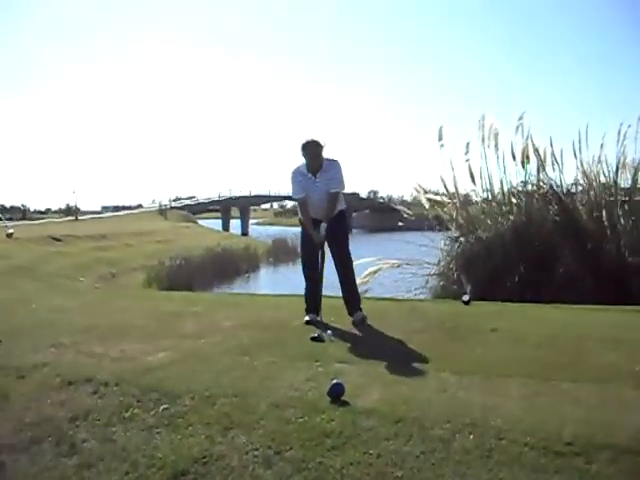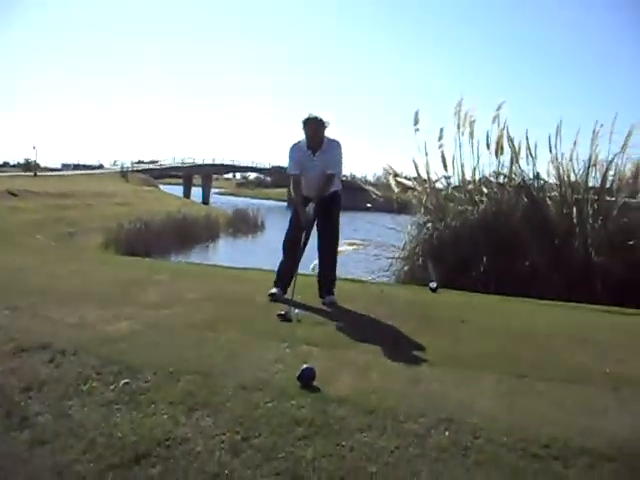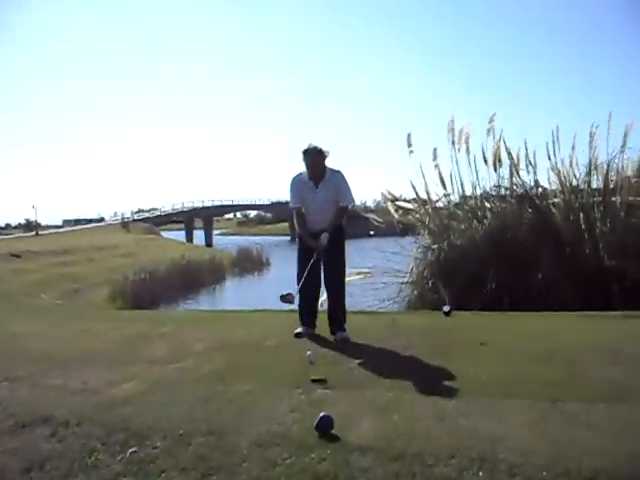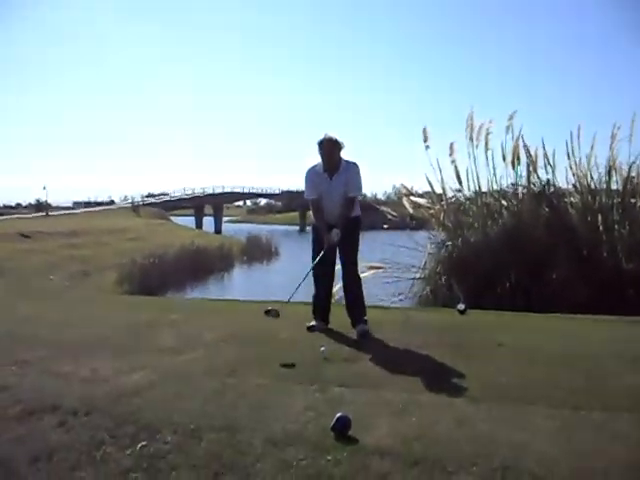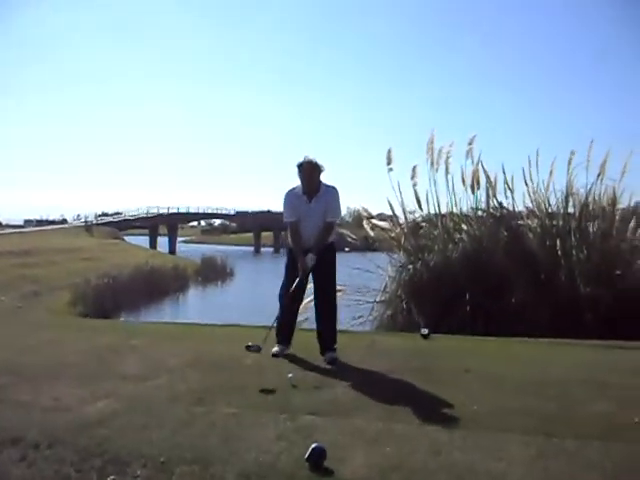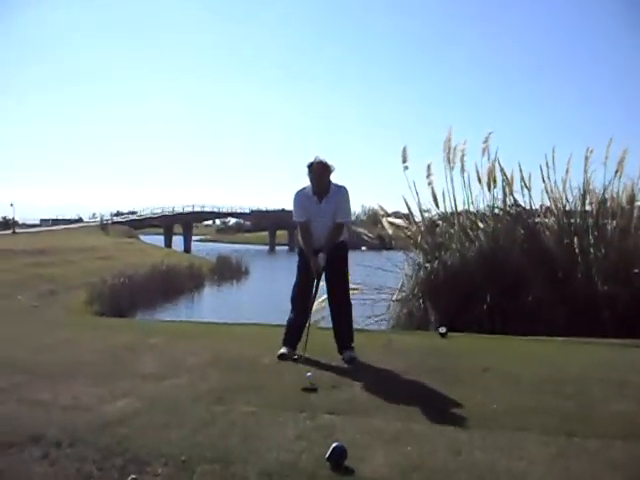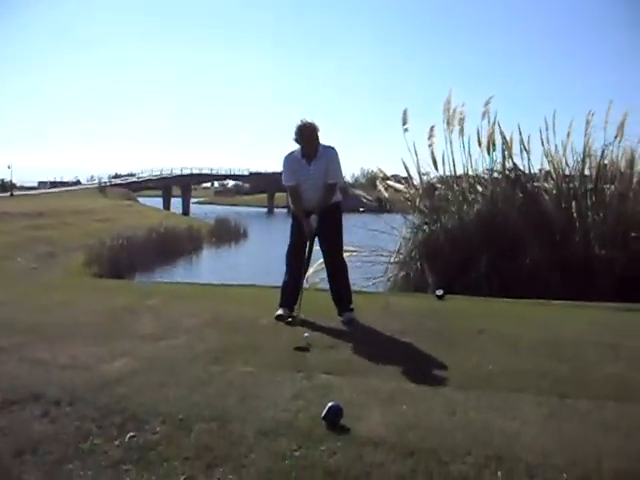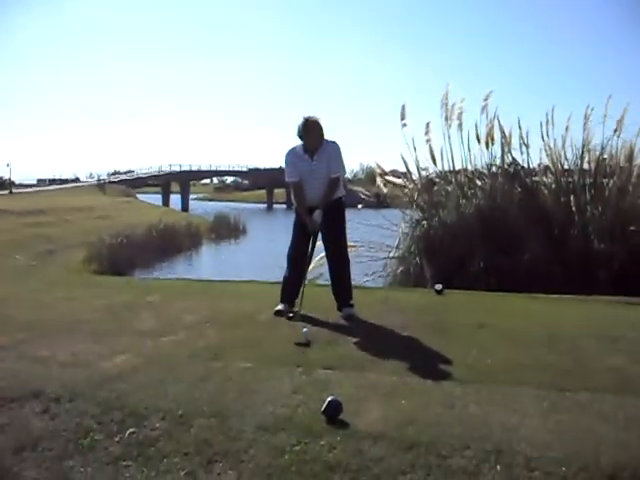
dt=0.4s
person 1, frame 1
left shoulder: (334, 166)
right shoulder: (297, 174)
left elbow: (334, 197)
right elbow: (302, 205)
left wrist: (324, 225)
right wrist: (313, 232)
left hip: (336, 218)
right hip: (310, 220)
left knee: (344, 263)
right knee: (309, 267)
left ankle: (355, 309)
right ankle: (312, 311)
person 1, frame 2
left shoulder: (334, 147)
right shoulder: (296, 149)
left elbow: (329, 178)
right elbow: (295, 180)
left wrist: (313, 205)
right wrist: (302, 209)
left hip: (329, 198)
right hip: (303, 198)
left knee: (328, 245)
right knee: (292, 241)
left ankle: (327, 291)
right ankle: (280, 285)
person 1, frame 3
left shoulder: (337, 178)
right shoulder: (297, 182)
left elbow: (344, 208)
right elbow: (297, 213)
left wrist: (327, 233)
right wrist: (310, 240)
left hip: (333, 232)
right hip: (307, 233)
left knee: (335, 280)
right knee: (306, 279)
left ankle: (338, 327)
right ankle: (307, 323)
person 1, frame 4
left shoulder: (352, 169)
right shoulder: (312, 173)
left elbow: (351, 201)
right elbow: (315, 206)
left wrist: (338, 230)
right wrist: (326, 234)
left hip: (349, 223)
right hip: (322, 225)
left knee: (350, 270)
right knee: (321, 272)
left ankle: (359, 321)
right ankle: (321, 318)
person 1, frame 5
left shoulder: (331, 193)
right shoulder: (291, 196)
left elbow: (329, 227)
right elbow: (292, 229)
left wrist: (313, 255)
right wrist: (301, 258)
left hip: (324, 249)
right hip: (297, 249)
left knee: (325, 299)
right knee: (288, 294)
left ankle: (329, 348)
right ankle: (282, 342)
person 1, frame 6
left shoulder: (341, 193)
right shoulder: (300, 196)
left elbow: (340, 227)
right elbow: (303, 229)
left wrist: (323, 255)
right wrist: (312, 258)
left hip: (335, 248)
right hip: (308, 249)
left knee: (339, 298)
right knee: (300, 296)
left ankle: (346, 347)
right ankle: (290, 344)
person 1, frame 7
left shoulder: (330, 154)
right shoulder: (290, 160)
left elbow: (332, 187)
right elbow: (293, 192)
left wrist: (316, 215)
right wrist: (304, 221)
left hip: (329, 210)
right hip: (301, 212)
left knee: (334, 258)
right knee: (294, 257)
left ankle: (345, 308)
right ankle: (286, 305)
person 1, frame 8
left shoulder: (332, 148)
right shoulder: (292, 156)
left elbow: (335, 181)
right elbow: (296, 188)
left wrist: (320, 211)
right wrist: (307, 217)
left hip: (332, 205)
right hip: (305, 208)
left knee: (338, 255)
right knee: (296, 254)
left ankle: (345, 303)
right ankle: (287, 301)
